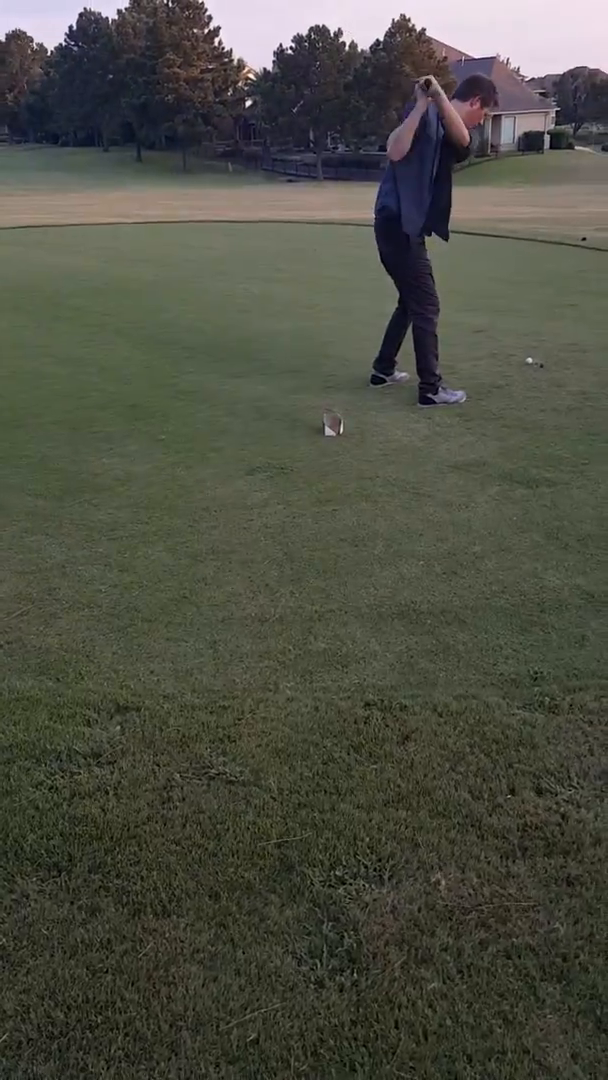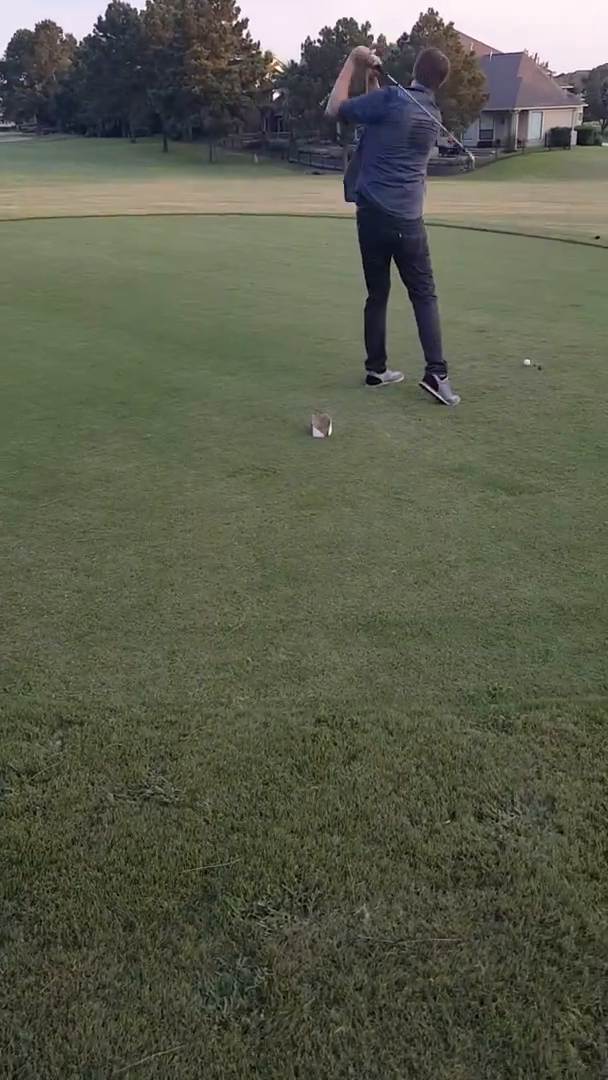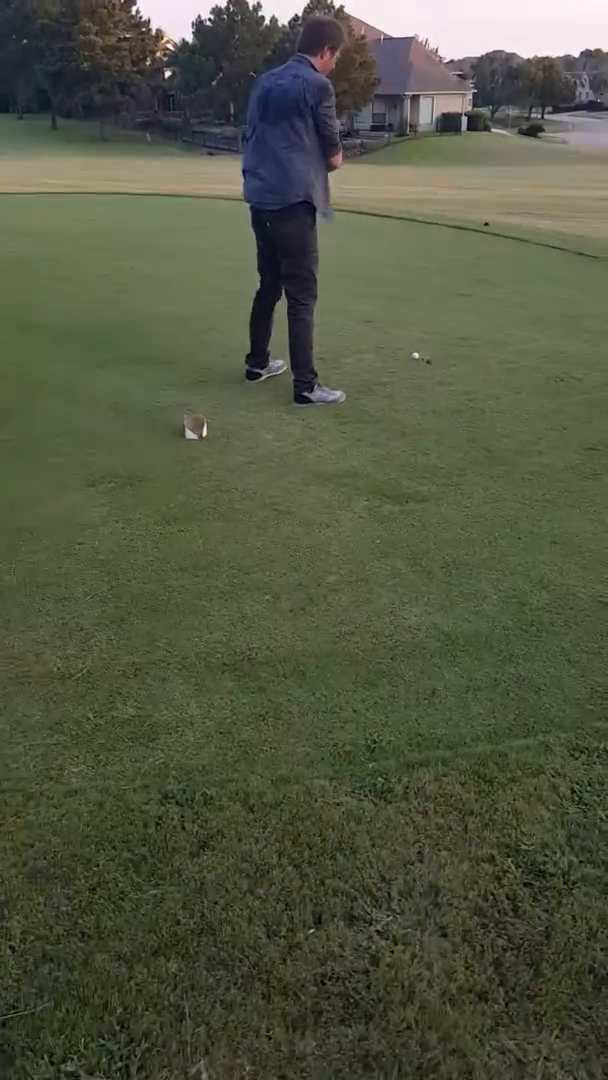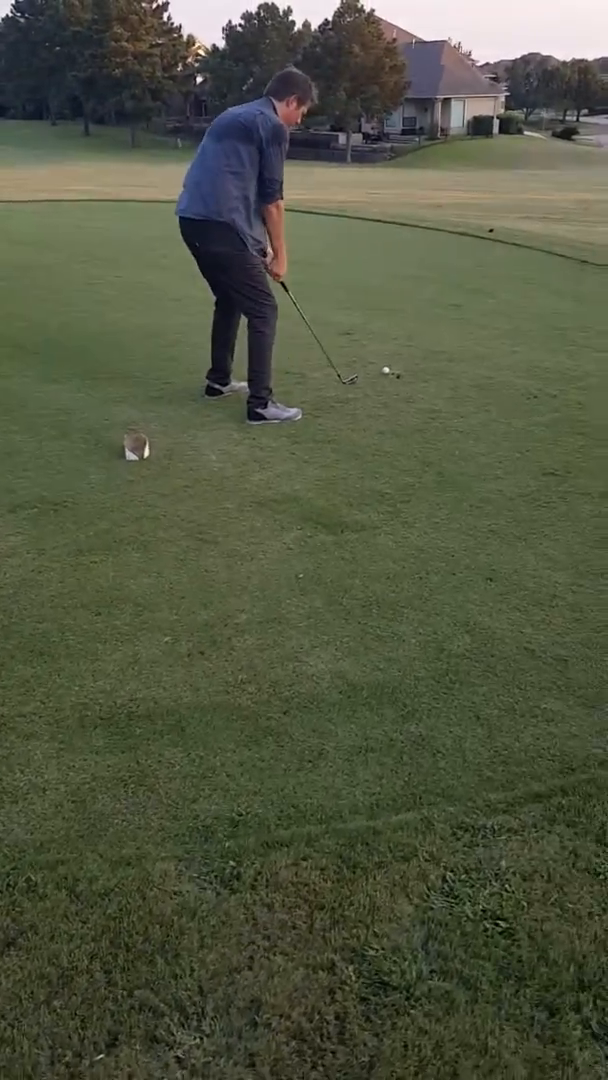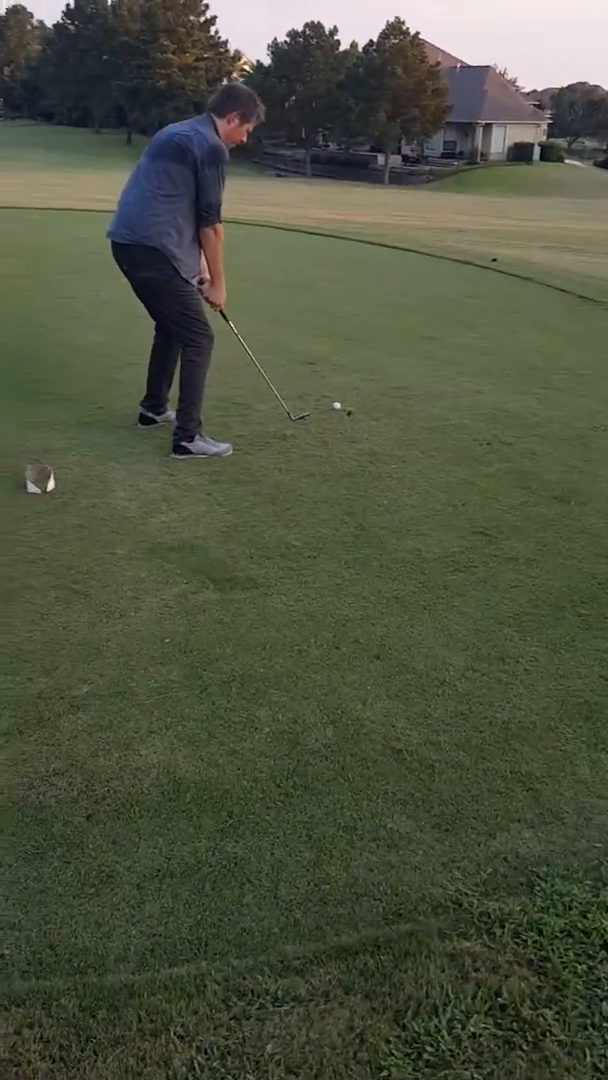
dt=1s
person 1, frame 1
left shoulder: (451, 127)
right shoulder: (424, 114)
left elbow: (462, 142)
right elbow: (394, 153)
left wrist: (439, 96)
right wrist: (422, 105)
left hip: (409, 226)
right hip: (398, 224)
left knee: (411, 300)
right knee: (425, 306)
left ankle: (383, 369)
right ankle: (430, 388)
person 1, frame 2
left shoulder: (392, 100)
right shoulder: (433, 116)
left elbow: (336, 109)
left wrist: (354, 61)
right wrist: (373, 77)
left hip: (372, 215)
right hip: (408, 220)
left knee: (377, 295)
right knee: (424, 296)
left ankle: (376, 369)
right ankle: (436, 371)
person 1, frame 3
left shoulder: (265, 82)
right shoulder: (318, 86)
right elbow: (334, 158)
right wrist: (323, 160)
left hip: (261, 199)
right hip: (293, 202)
left knee: (269, 285)
right knee: (301, 295)
left ankle: (257, 362)
right ankle: (305, 385)
person 1, frame 4
left shoulder: (235, 115)
right shoulder: (273, 127)
right elbow: (271, 198)
left wrist: (259, 243)
right wrist: (280, 254)
left hip: (193, 219)
right hip: (220, 224)
left knee: (229, 300)
right knee: (263, 310)
left ankle: (218, 379)
right ankle: (260, 403)
person 1, frame 5
left shoulder: (177, 133)
right shoulder: (212, 147)
right elbow: (209, 222)
left wrist: (198, 267)
right wrist: (218, 282)
left hip: (128, 242)
right hip: (152, 249)
left knee: (171, 327)
right knee: (198, 339)
left ankle: (154, 407)
right ankle: (188, 436)
